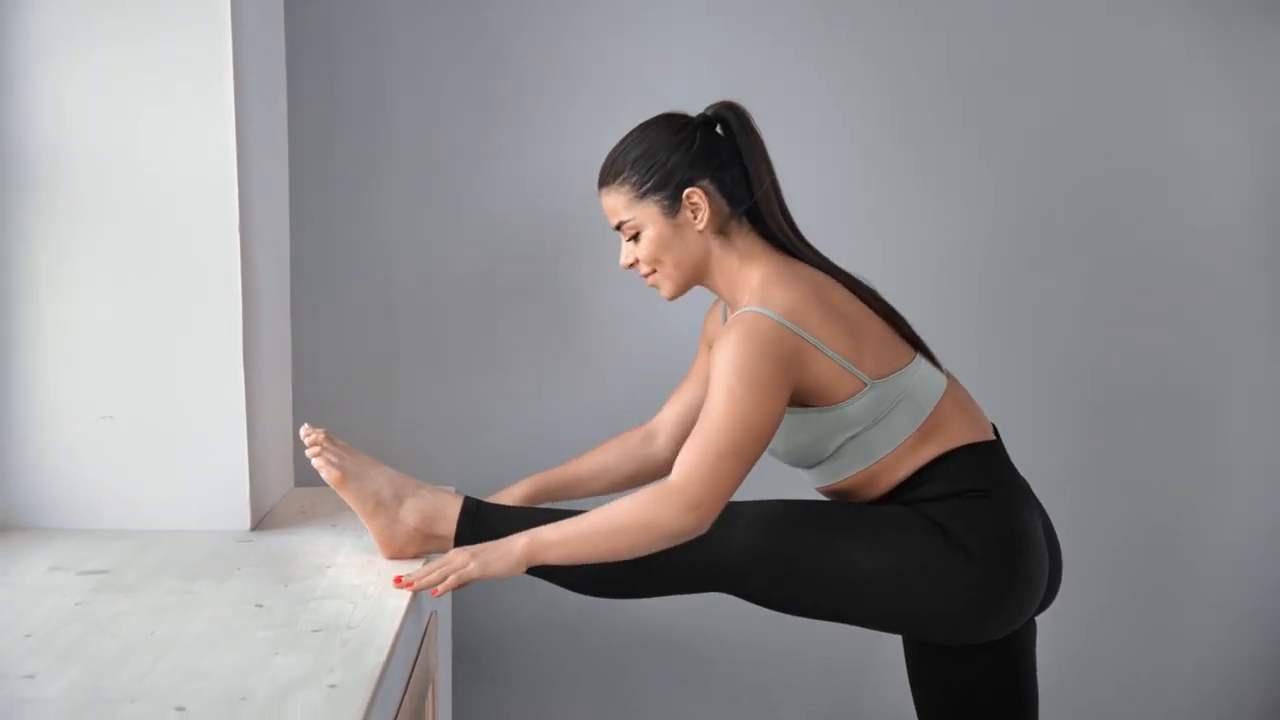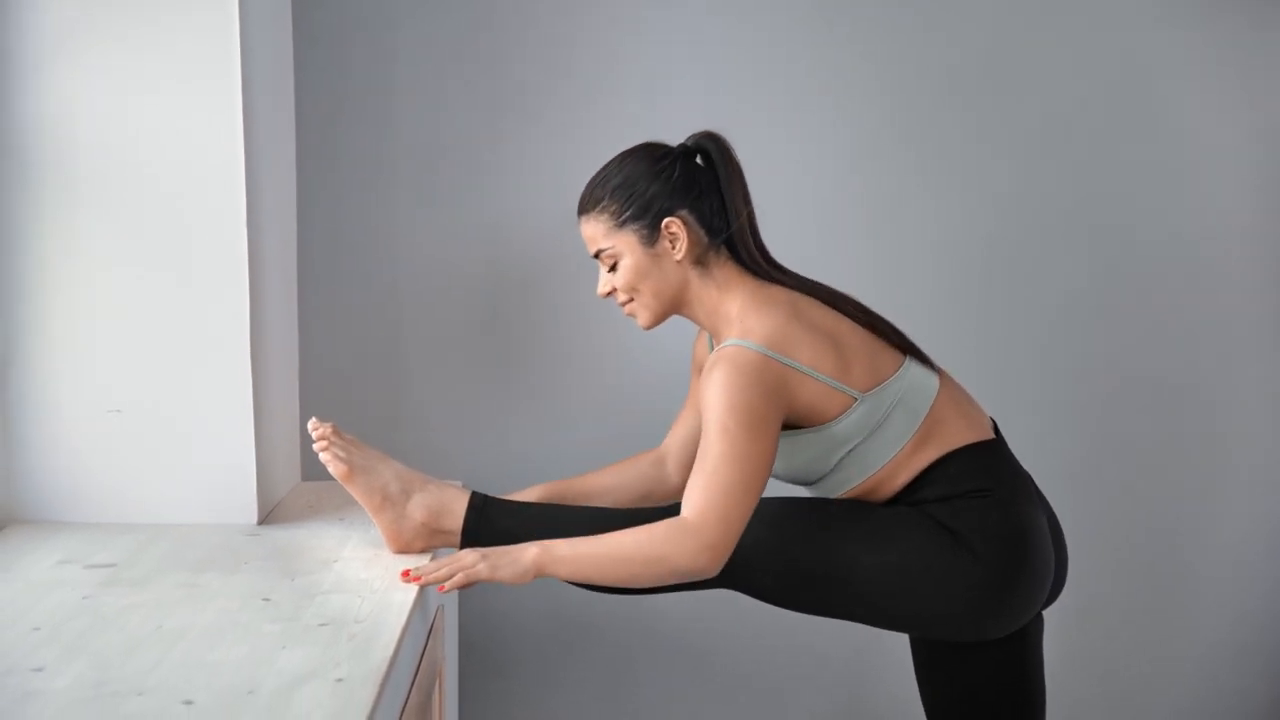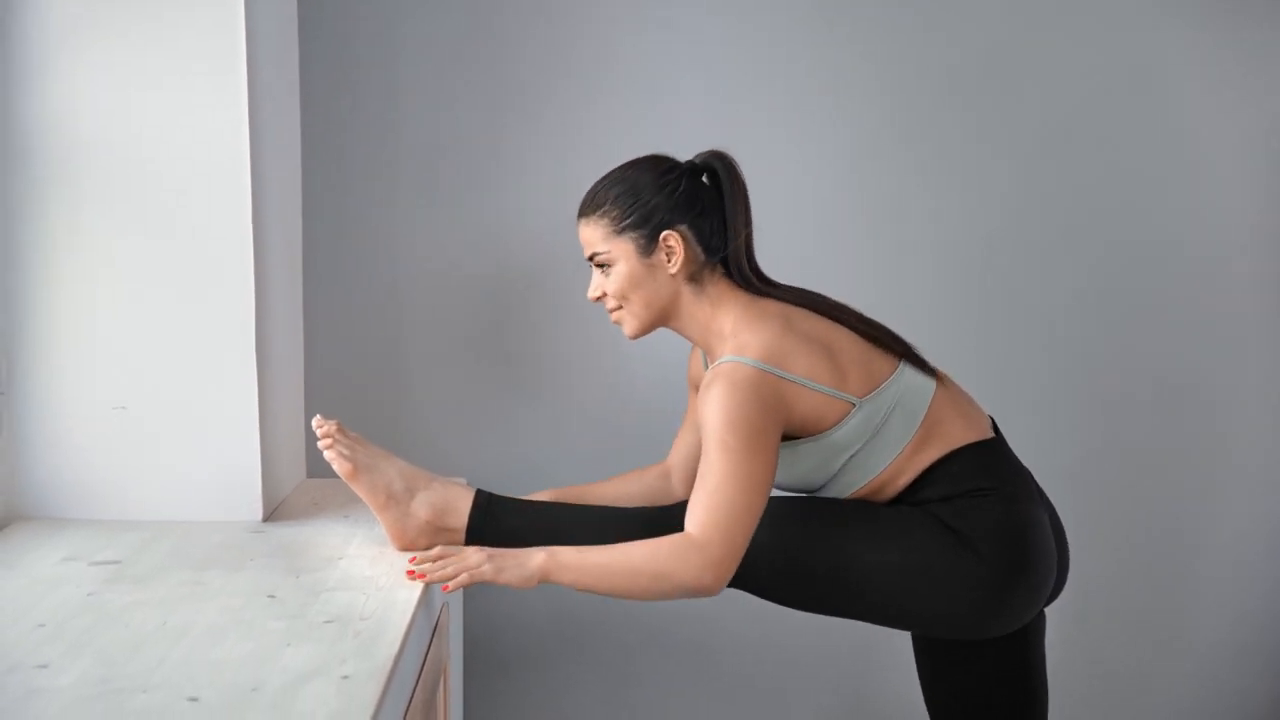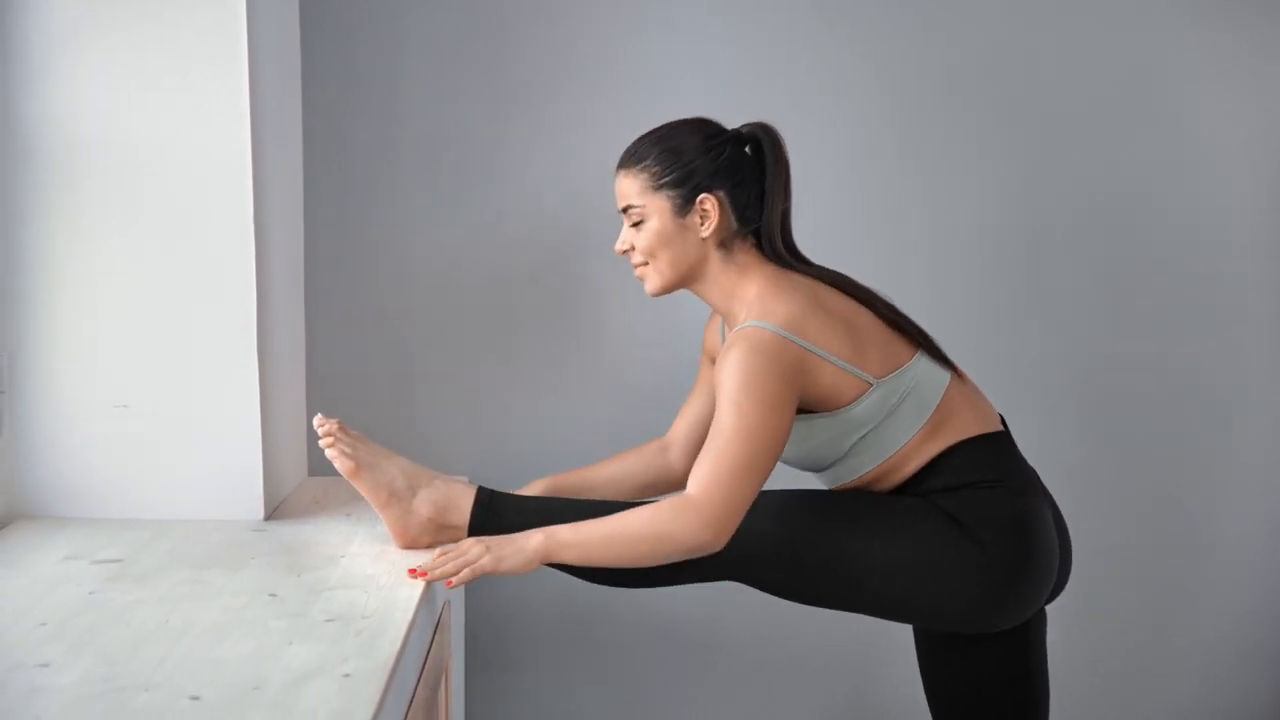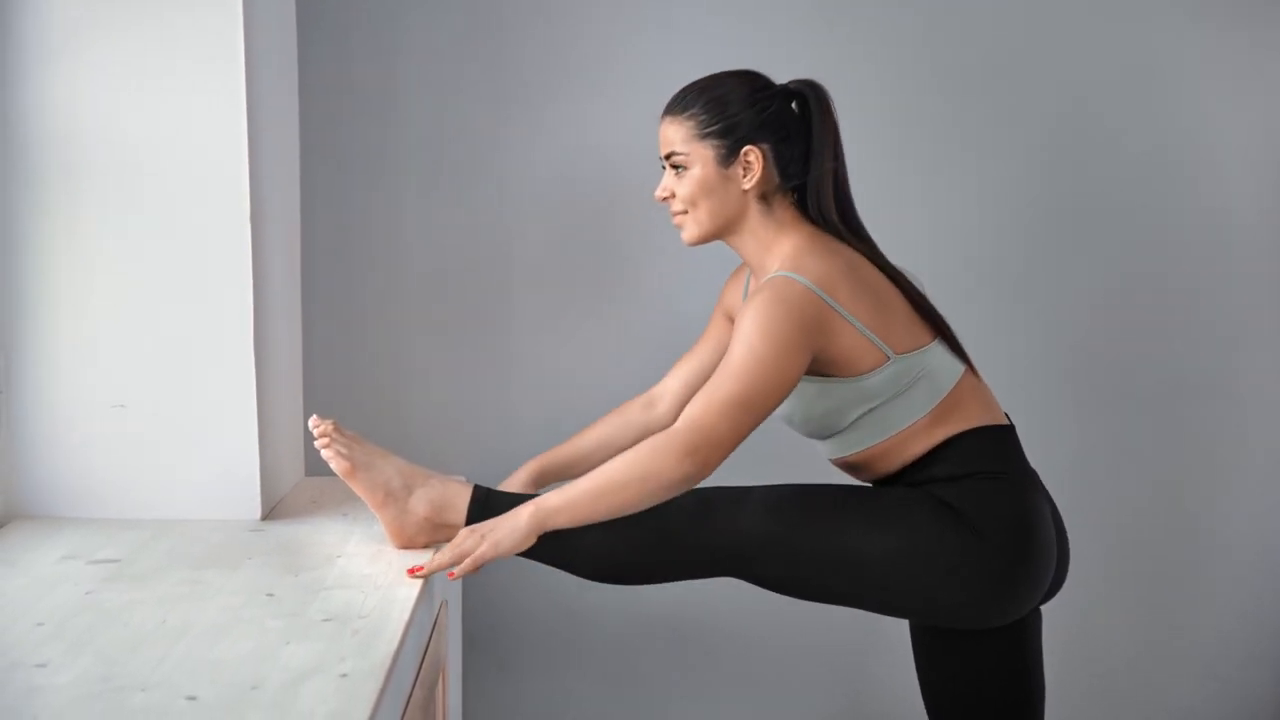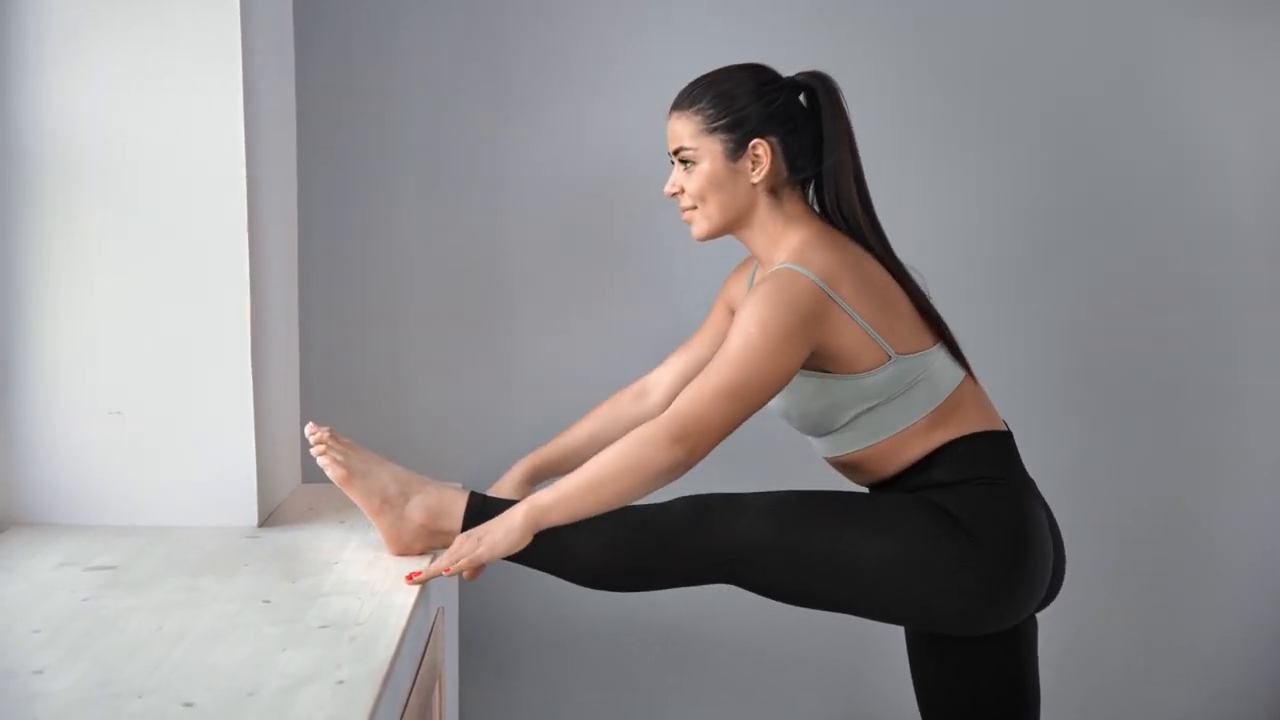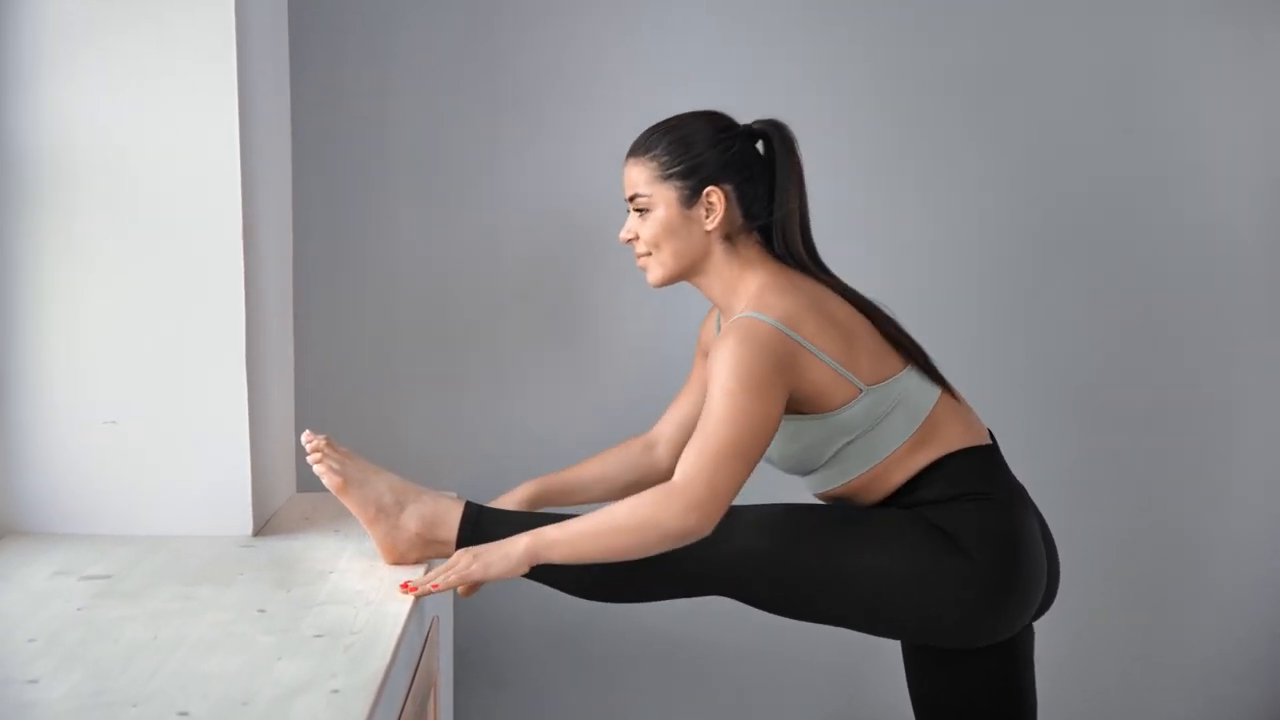
dt=0.3s
person 1, frame 1
left shoulder: (765, 326)
right shoulder: (745, 306)
left elbow: (687, 507)
right elbow: (659, 443)
left wrist: (519, 547)
right wrist: (524, 494)
left hip: (966, 546)
right hip: (976, 545)
left knee: (712, 549)
person 1, frame 2
left shoulder: (749, 355)
right shoulder: (733, 324)
left elbow: (700, 545)
right elbow: (672, 468)
left wrist: (529, 556)
right wrist: (531, 503)
left hip: (974, 547)
right hip: (988, 545)
left knee: (728, 538)
person 1, frame 3
left shoulder: (745, 370)
right shoulder: (726, 336)
left elbow: (705, 563)
right elbow: (677, 481)
left wrist: (533, 559)
right wrist: (537, 507)
left hip: (976, 547)
right hip: (986, 540)
left knee: (718, 538)
person 1, frame 4
left shoulder: (766, 335)
right shoulder: (739, 315)
left elbow: (702, 524)
right elbow: (673, 457)
left wrist: (534, 543)
right wrist: (539, 495)
left hip: (980, 537)
right hip: (985, 538)
left knee: (738, 539)
person 1, frame 5
left shoulder: (793, 291)
right shoulder: (760, 278)
left elbow: (684, 454)
right elbow: (660, 408)
left wrist: (528, 520)
right wrist: (530, 476)
left hip: (977, 528)
right hip: (985, 534)
left knee: (722, 531)
left ankle: (448, 508)
person 1, frame 6
left shoulder: (797, 284)
right shoulder: (766, 272)
left elbow: (677, 442)
right elbow: (653, 398)
left wrist: (524, 519)
right wrist: (527, 470)
left hip: (973, 534)
right hip: (978, 538)
left knee: (714, 536)
left ankle: (442, 516)
person 1, frame 7
left shoulder: (761, 330)
right shoulder: (740, 312)
left elbow: (691, 509)
right elbow: (660, 451)
left wrist: (526, 546)
right wrist: (528, 497)
left hip: (967, 550)
right hip: (976, 550)
left knee: (714, 552)
